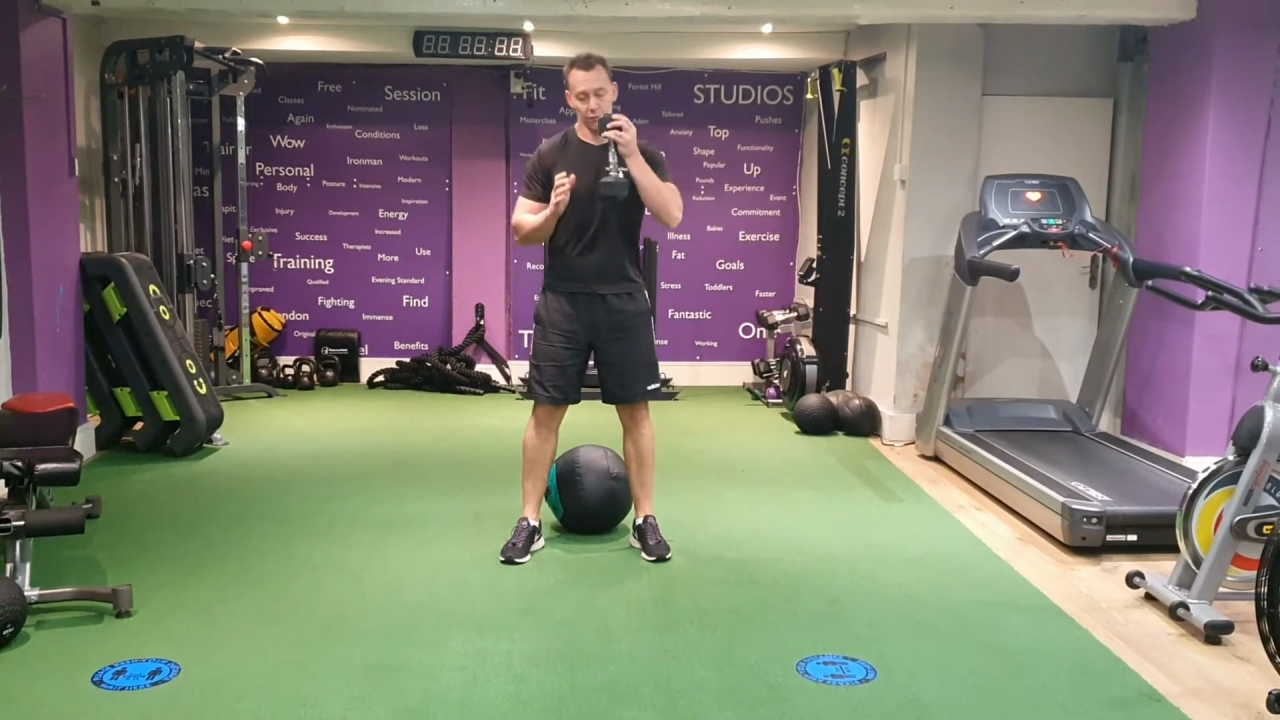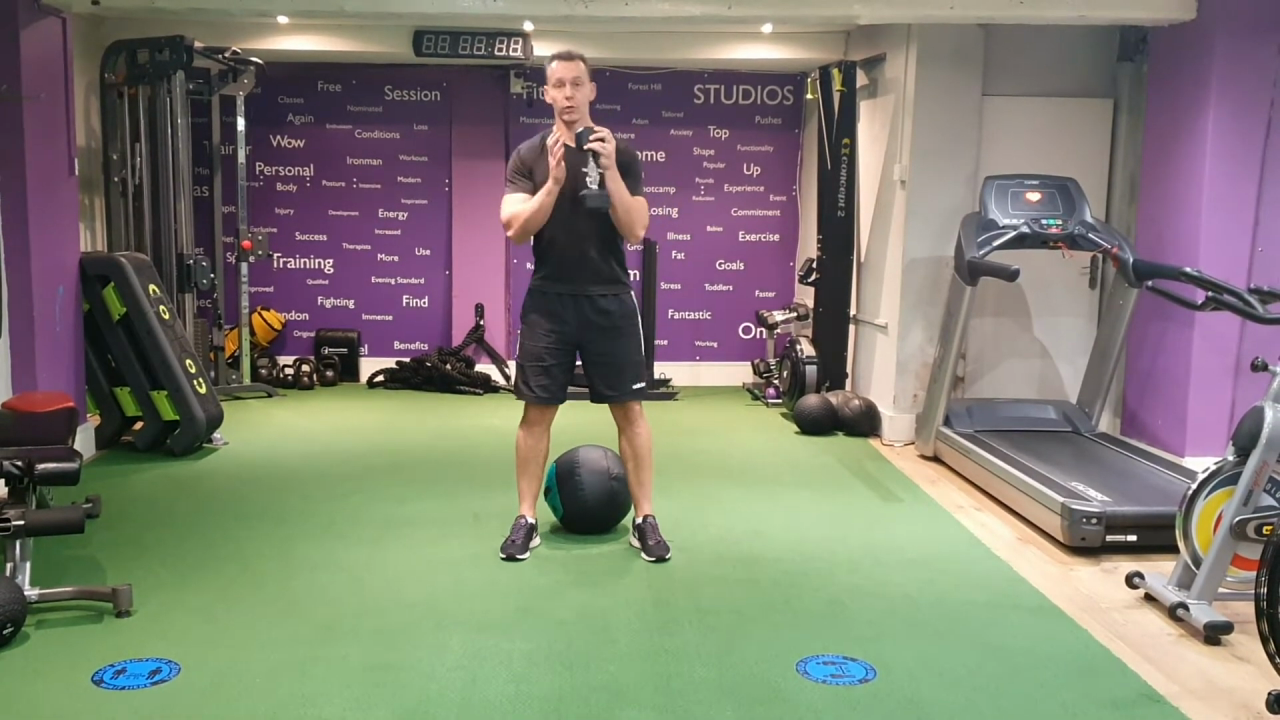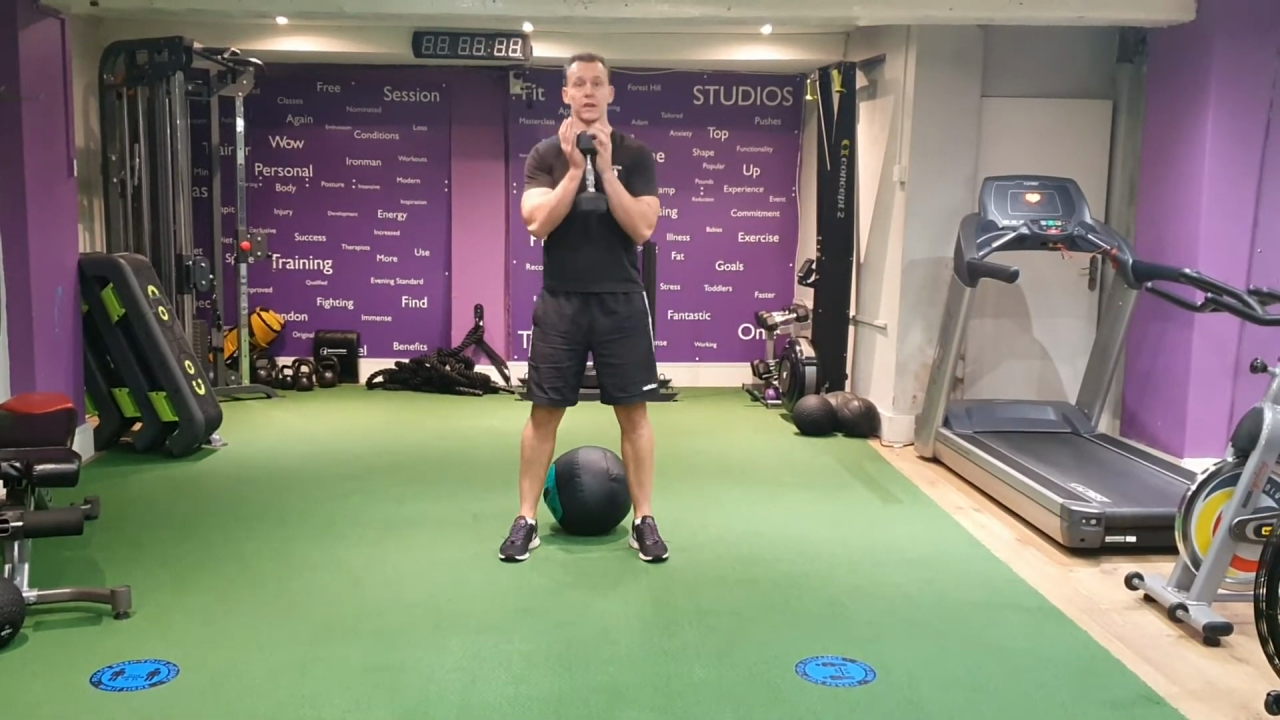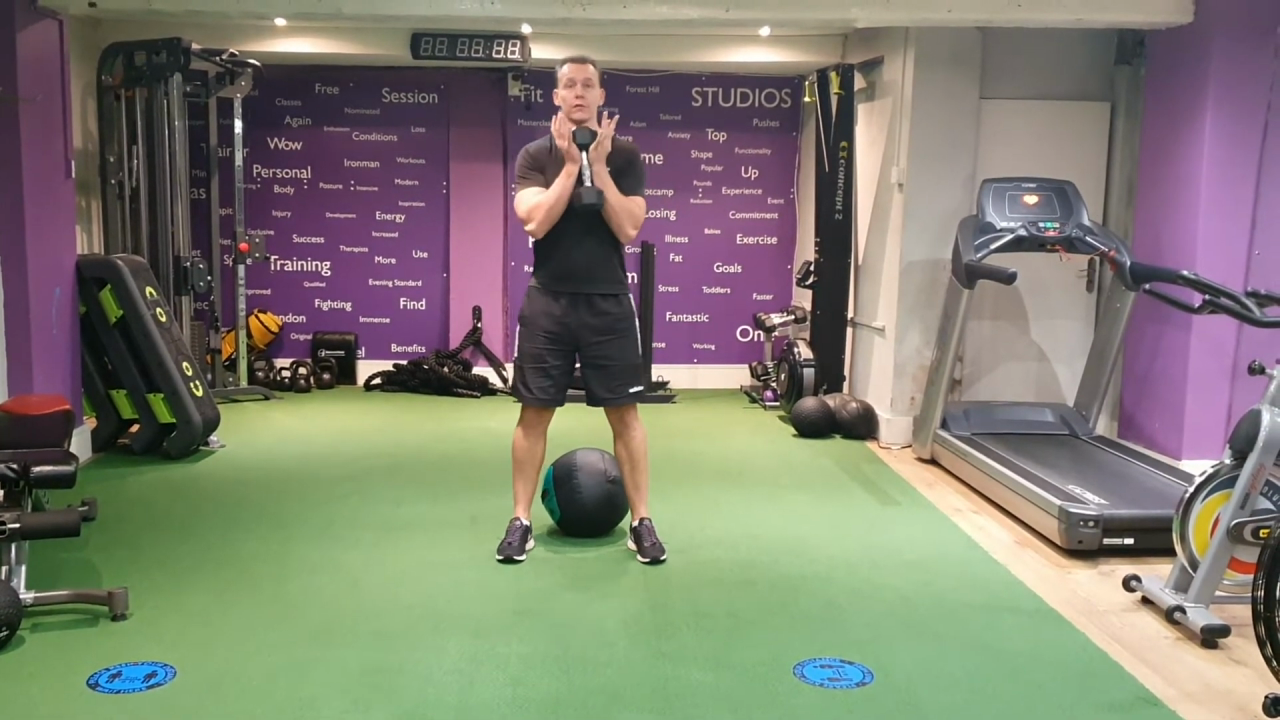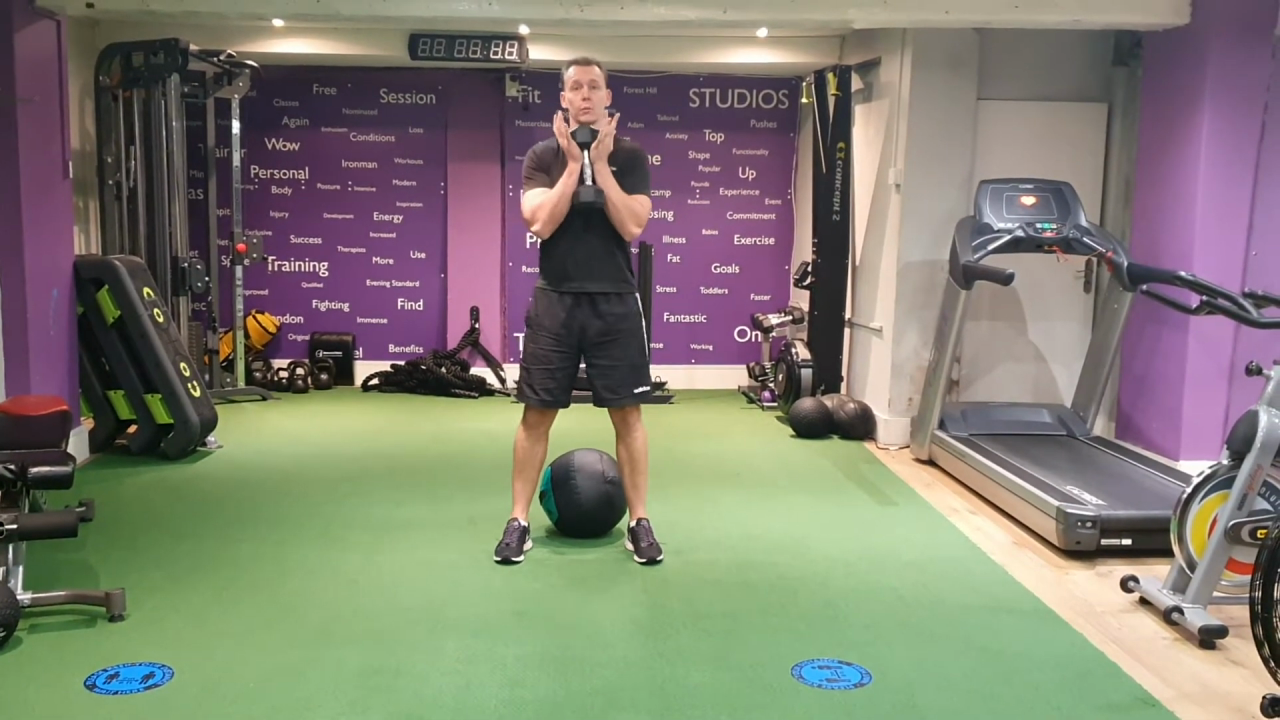
dt=0.5s
person 1, frame 1
left shoulder: (640, 151)
right shoulder: (549, 154)
left elbow: (672, 215)
right elbow: (522, 231)
left wrist: (632, 155)
right wrist: (554, 210)
left hip: (624, 299)
right hip: (563, 299)
left knee: (635, 410)
right knee: (546, 411)
left ankle: (644, 520)
right ankle: (530, 522)
person 1, frame 2
left shoulder: (621, 154)
right shoulder: (528, 154)
left elbow: (635, 230)
right elbow: (514, 228)
left wrist: (609, 168)
right wrist: (556, 177)
left hip: (609, 298)
right hip: (549, 300)
left knee: (630, 410)
right knee: (537, 410)
left ankle: (644, 520)
right ankle: (526, 520)
person 1, frame 3
left shoulder: (635, 154)
right shoulder: (546, 153)
left elbow: (643, 228)
right elbow: (537, 224)
left wrist: (605, 169)
right wrist: (574, 168)
left hip: (621, 299)
right hip: (561, 300)
left knee: (634, 411)
right knee: (545, 411)
left ankle: (643, 520)
right ankle: (526, 519)
person 1, frame 4
left shoulder: (624, 155)
right shoulder: (535, 154)
left elbow: (627, 228)
right elbow: (534, 222)
left wrist: (597, 166)
right wrist: (571, 164)
left hip: (608, 301)
right hip: (549, 300)
left knee: (625, 412)
right knee: (535, 411)
left ankle: (640, 522)
right ankle: (521, 521)
person 1, frame 5
left shoulder: (629, 156)
right shoulder: (542, 155)
left elbow: (632, 226)
right elbow: (541, 223)
left wrist: (600, 164)
right wrist: (573, 164)
left hip: (615, 300)
right hip: (556, 300)
left knee: (628, 413)
right knee: (537, 413)
left ankle: (638, 522)
right ankle: (519, 521)
